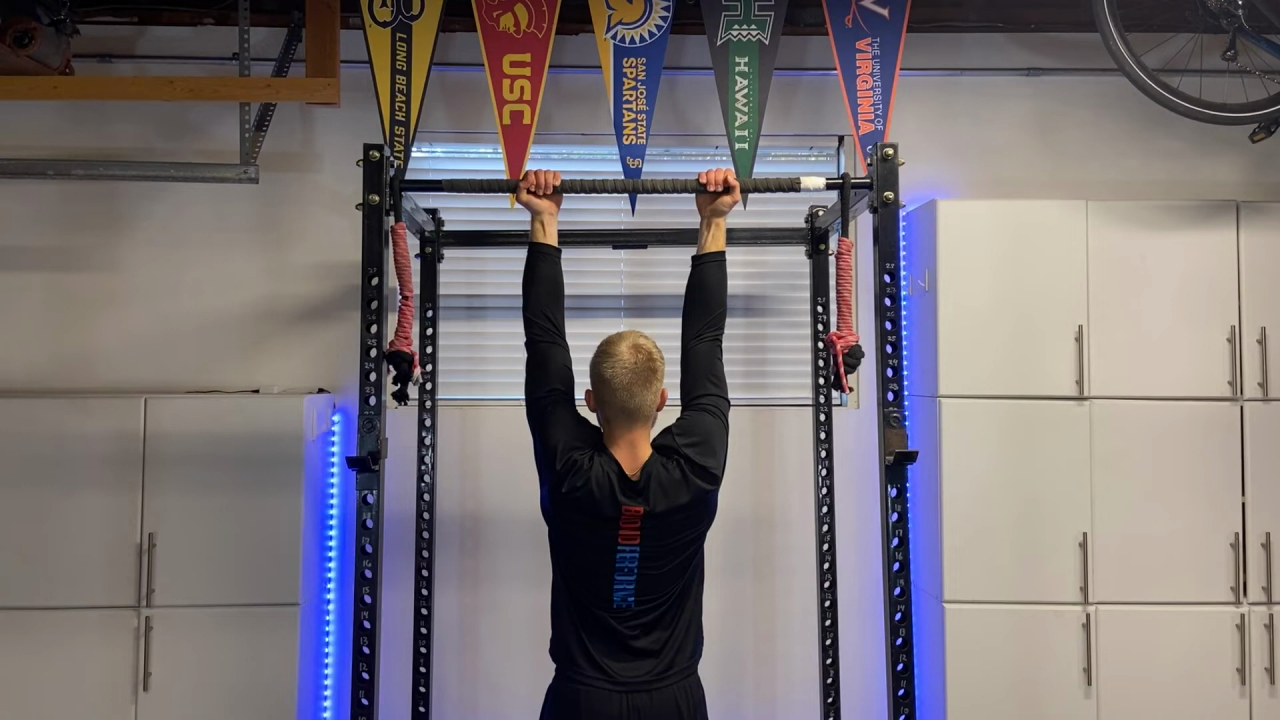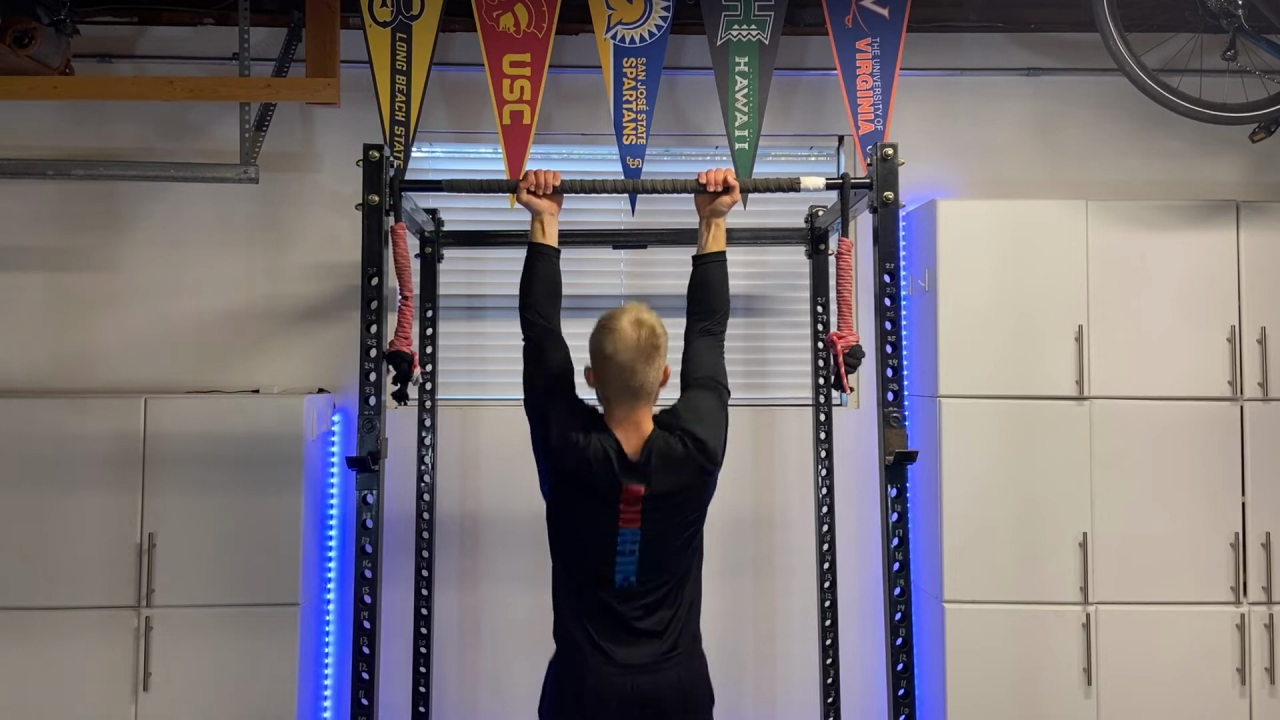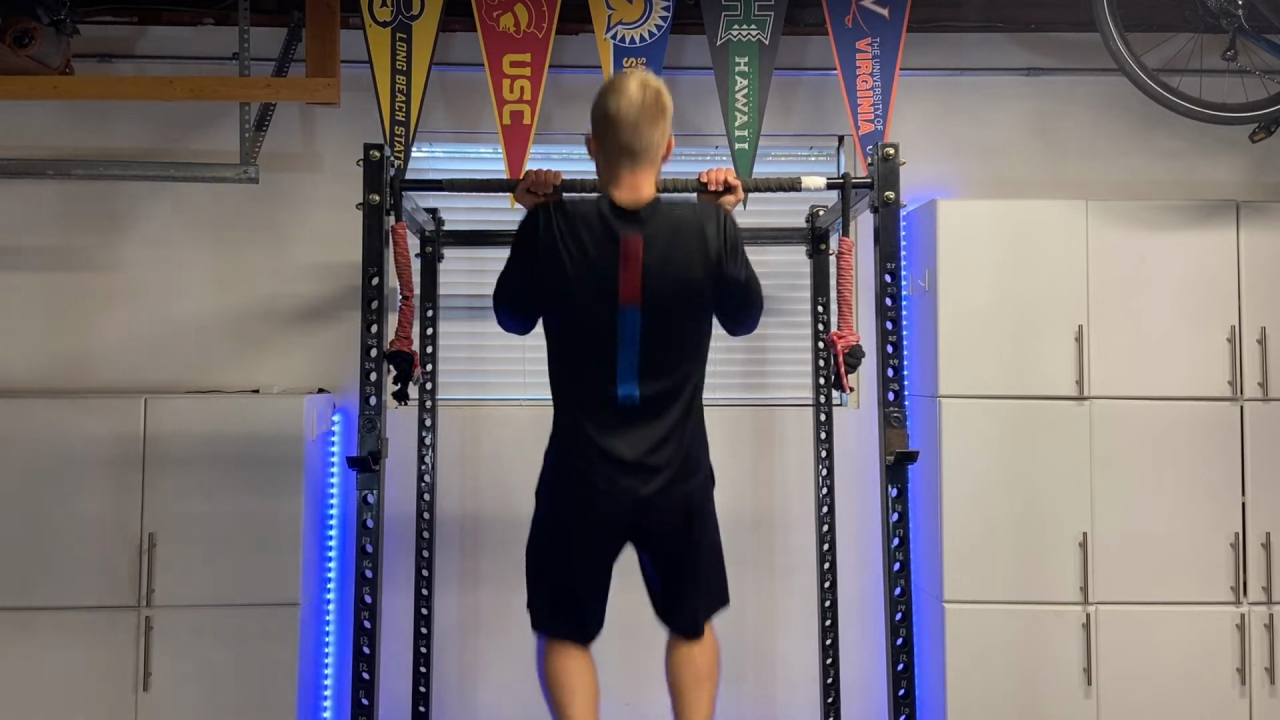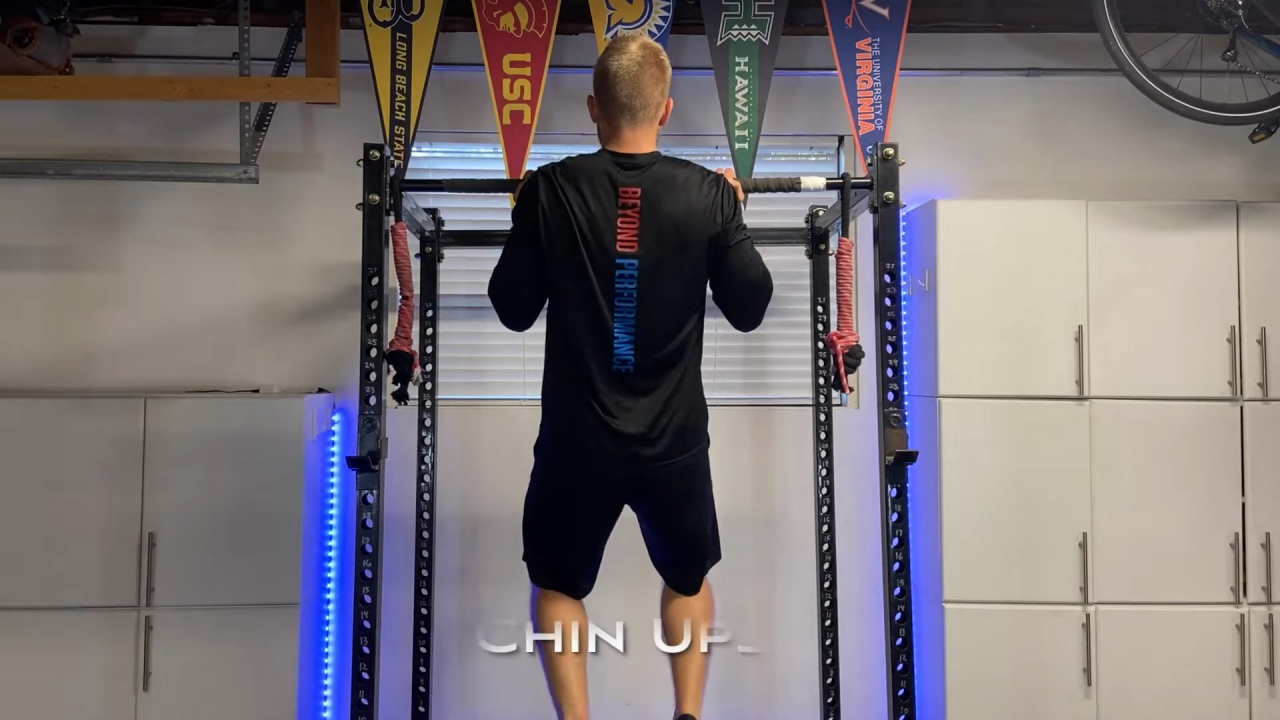
dt=0.5s
person 1, frame 1
left shoulder: (568, 472)
right shoulder: (694, 472)
left elbow: (545, 339)
right elbow: (705, 338)
left wrist: (544, 223)
right wrist: (713, 224)
person 1, frame 2
left shoulder: (567, 453)
right shoulder: (695, 451)
left elbow: (541, 334)
right elbow: (707, 334)
left wrist: (544, 222)
right wrist: (713, 223)
person 1, frame 3
left shoulder: (553, 230)
right shoulder: (709, 228)
left elbow: (514, 314)
right elbow: (743, 316)
left hip: (581, 480)
right hip: (677, 478)
left knee: (564, 632)
right knee: (691, 624)
person 1, frame 4
left shoulder: (550, 189)
right shoulder: (707, 193)
left elbow: (513, 308)
right elbow: (749, 307)
left hip: (578, 441)
right hip: (673, 440)
left knee: (557, 584)
right knee: (687, 580)
